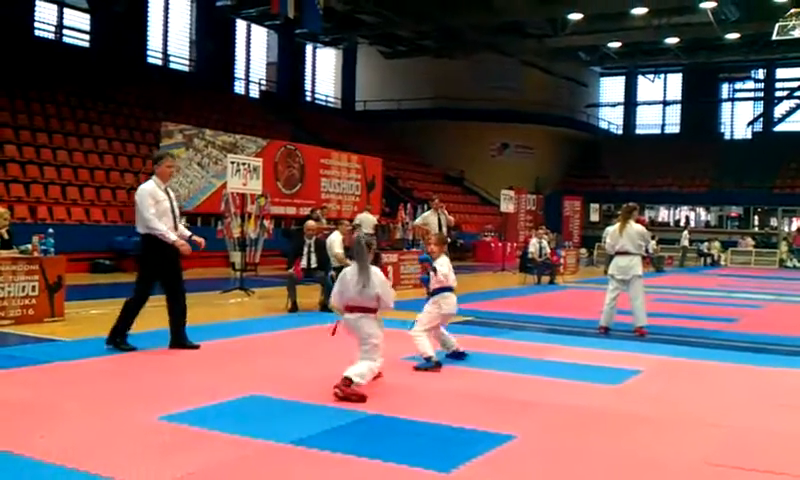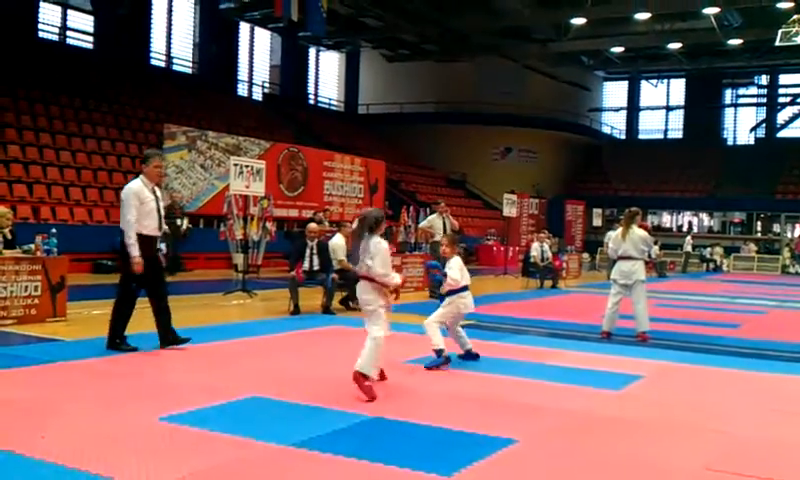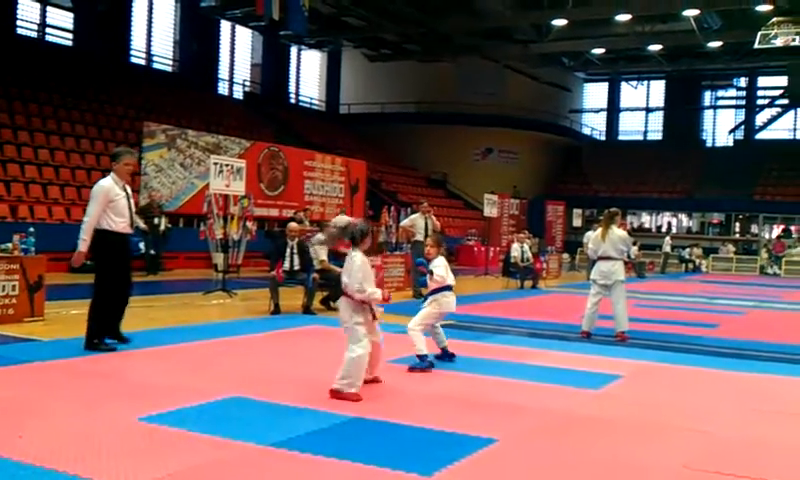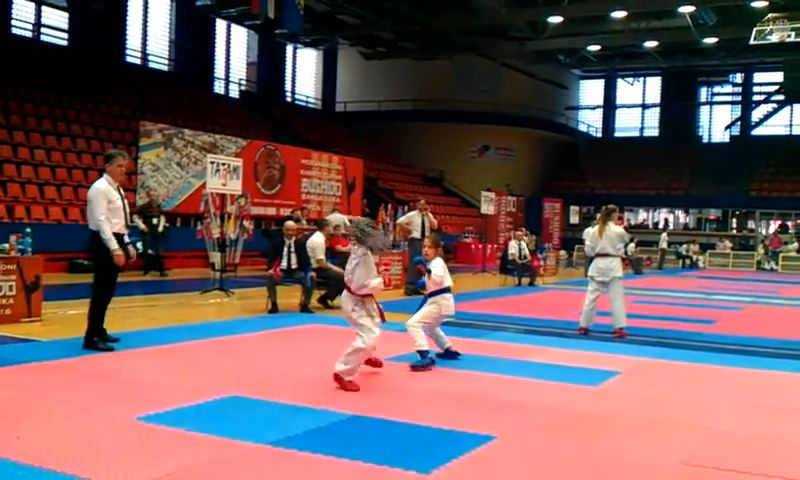
dt=0.3s
person 1, frame 1
left shoulder: (168, 192)
right shoulder: (147, 190)
right elbow: (151, 221)
left wrist: (190, 236)
right wrist: (175, 240)
left hip: (167, 247)
right hip: (153, 246)
left knee: (177, 292)
right knee: (142, 294)
left ankle: (178, 338)
right ankle: (117, 336)
person 1, frame 2
left shoulder: (155, 191)
right shoulder: (133, 189)
right elbow: (131, 224)
left wrist: (156, 249)
right wrist: (135, 255)
left hip: (150, 245)
right hip: (137, 245)
left knee: (159, 291)
right knee: (128, 293)
left ankle: (167, 335)
right ankle: (115, 339)
person 1, frame 3
left shoulder: (126, 188)
right shoulder: (104, 187)
right elbow: (90, 219)
right wrist: (82, 248)
left hip: (122, 241)
right hip: (108, 241)
left knee: (123, 288)
right knee: (104, 290)
left ankle: (111, 329)
right ankle: (94, 338)
person 1, frame 4
left shoulder: (117, 189)
right shoulder: (100, 188)
right elbow: (101, 221)
left wrist: (127, 244)
right wrist: (114, 248)
left hip: (117, 241)
right hip: (106, 243)
left knee: (107, 290)
right knee: (102, 289)
left ankle: (99, 331)
right ankle: (92, 337)
person 2, frame 1
left shoulder: (346, 272)
right shoulder: (376, 273)
left elbow: (335, 302)
right elbow: (388, 302)
right wrist: (376, 304)
left hip: (349, 318)
right hip: (367, 320)
left knee: (369, 351)
right knee: (372, 360)
left ankle: (367, 373)
right ankle: (345, 385)
person 2, frame 2
left shoulder: (365, 240)
right shoulder: (380, 244)
right elbow: (380, 272)
right wrist: (397, 279)
left hip: (365, 287)
right hip: (374, 291)
left knee: (380, 328)
right knee: (377, 333)
left ankle: (374, 367)
right ankle: (363, 373)
person 2, frame 3
left shoulder: (355, 256)
right shoulder: (358, 260)
right elbow: (358, 289)
left wrist: (374, 281)
right wrist: (380, 294)
left hip: (362, 308)
right hip: (354, 309)
left knee: (375, 342)
right knee: (359, 347)
left ankle: (366, 374)
right ankle: (341, 387)
person 2, frame 4
left shoulder: (360, 250)
right shoulder: (363, 255)
right elbow: (360, 285)
left wrist: (378, 273)
right wrist: (380, 282)
left hip: (362, 299)
right hip: (356, 301)
left knee: (373, 331)
right knee: (367, 337)
left ankle: (366, 355)
right ankle: (343, 373)
person 3, frame 1
left shoulder: (442, 261)
right shoulder: (440, 260)
left elbow: (445, 277)
left wrist: (431, 267)
right wrist: (429, 280)
left hip: (441, 301)
right hip: (445, 299)
left knee: (418, 331)
right knee: (435, 327)
left ankle: (431, 360)
right ankle: (456, 350)
person 3, frame 2
left shoulder: (454, 262)
right shoulder: (455, 261)
left elbow: (455, 281)
left wrist: (442, 273)
right wrist: (443, 280)
left hip: (457, 300)
right hip: (462, 299)
left knee: (431, 323)
right knee: (451, 325)
left ankle: (442, 356)
right ankle: (470, 352)
person 3, frame 3
left shoulder: (438, 262)
right shoulder: (436, 262)
left elbow: (441, 278)
right elbow: (443, 279)
left wrist: (428, 271)
right wrist: (428, 282)
left hip: (440, 301)
right hip: (443, 300)
left knee: (414, 327)
right knee: (431, 324)
left ankle: (424, 360)
right ankle: (446, 351)
person 3, frame 4
left shoulder: (437, 263)
right shoulder: (433, 263)
left elbow: (439, 279)
left wrist: (426, 270)
right wrist: (425, 283)
left hip: (440, 302)
right hip: (441, 301)
left knee: (413, 324)
right knee: (430, 326)
left ankle: (426, 358)
right ankle: (449, 350)
person 4, frame 1
left shoulder: (616, 228)
right shoulder: (639, 229)
left elbow: (609, 247)
right elbow: (647, 242)
left hip: (618, 262)
right hip: (633, 263)
left knee: (612, 294)
right knee: (637, 296)
left ankle: (604, 324)
right ankle: (639, 326)
person 4, frame 2
left shoulder: (618, 233)
right shoulder: (642, 234)
left elbow: (611, 252)
right elbow: (649, 247)
left hip: (621, 267)
right hip: (636, 268)
left knee: (614, 299)
right knee: (639, 301)
left ankle: (606, 329)
right ankle: (641, 331)
person 4, frame 3
left shoulder: (598, 233)
right shoulder: (621, 234)
left elbow: (591, 252)
right elbow: (628, 248)
left hip: (600, 267)
right hip: (616, 268)
left knee: (593, 299)
right knee: (619, 301)
left ankle: (586, 329)
right ankle: (621, 331)
person 4, frame 4
left shoulder: (595, 230)
right shoulder: (618, 231)
left elbow: (589, 249)
right elbow: (625, 240)
left hip: (598, 264)
right hip: (613, 265)
left knee: (591, 296)
right knee: (617, 297)
left ankle: (583, 326)
right ankle: (619, 328)
